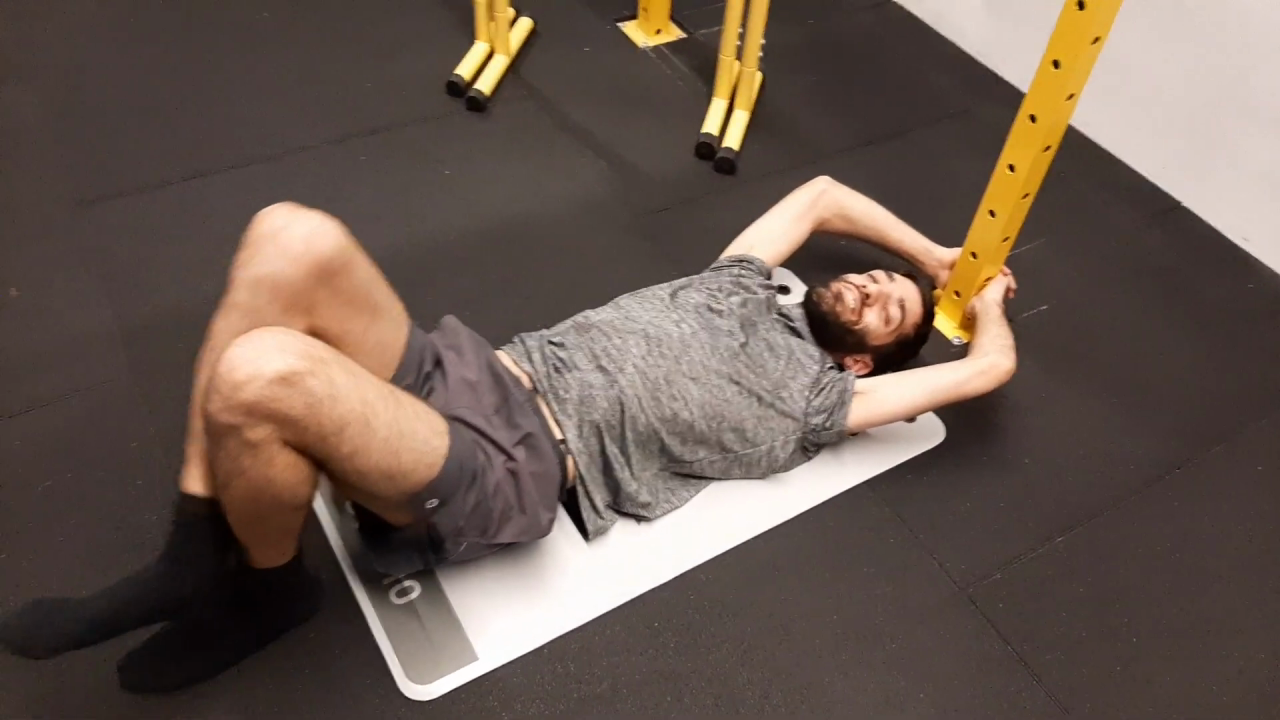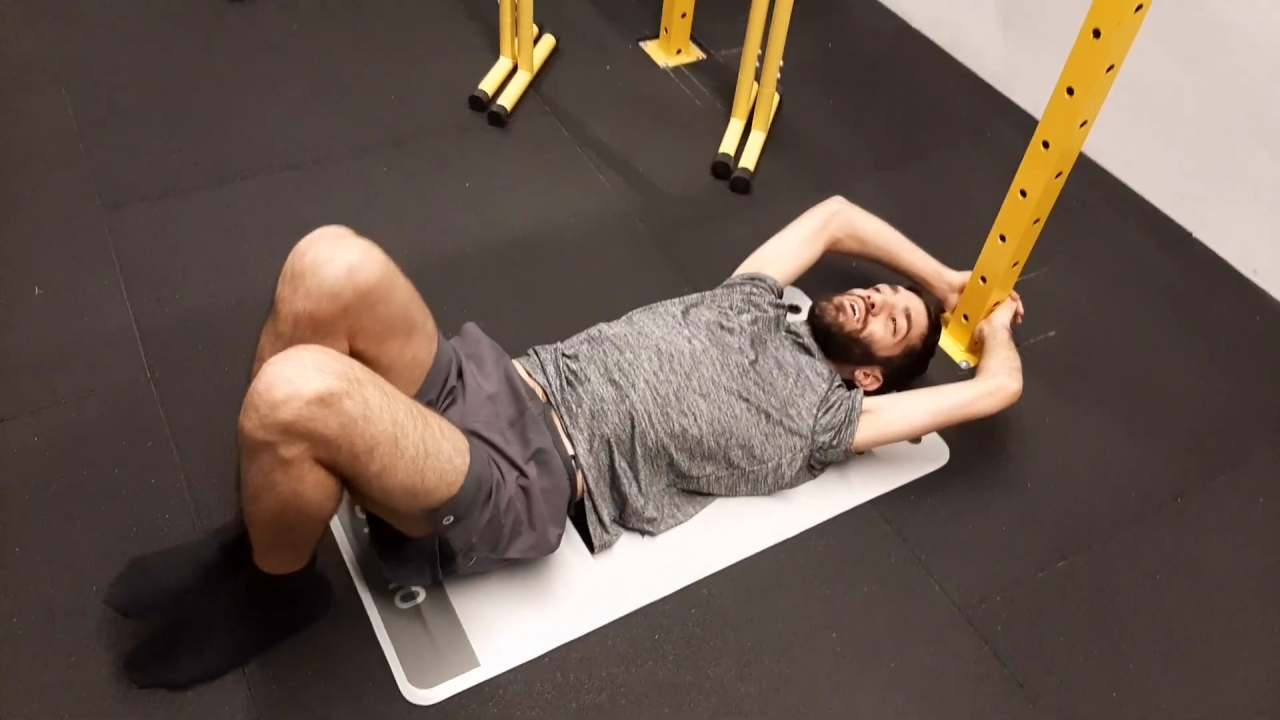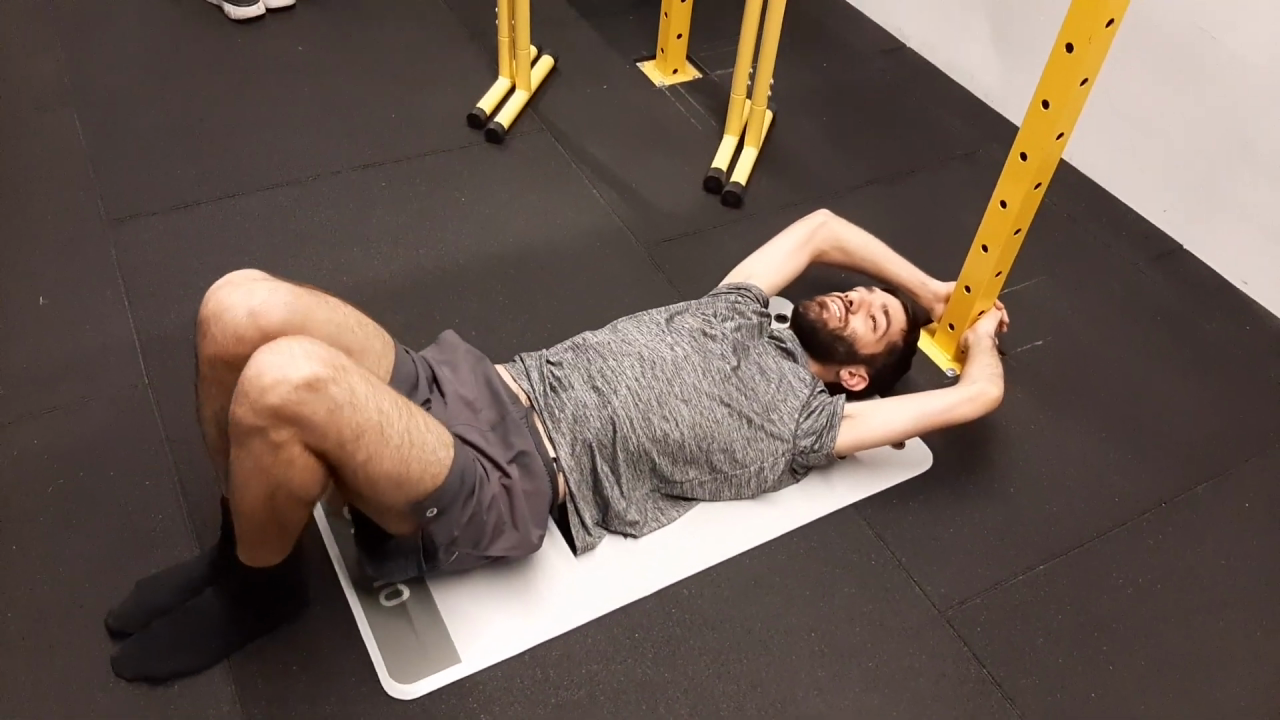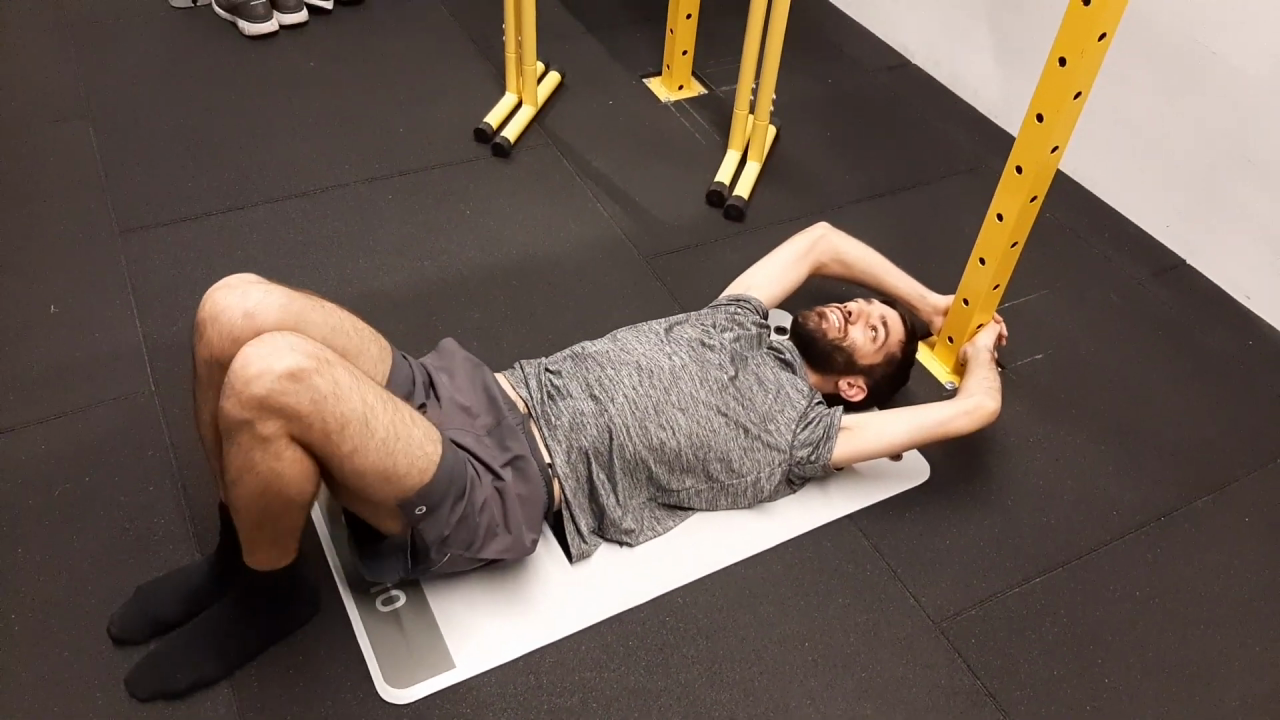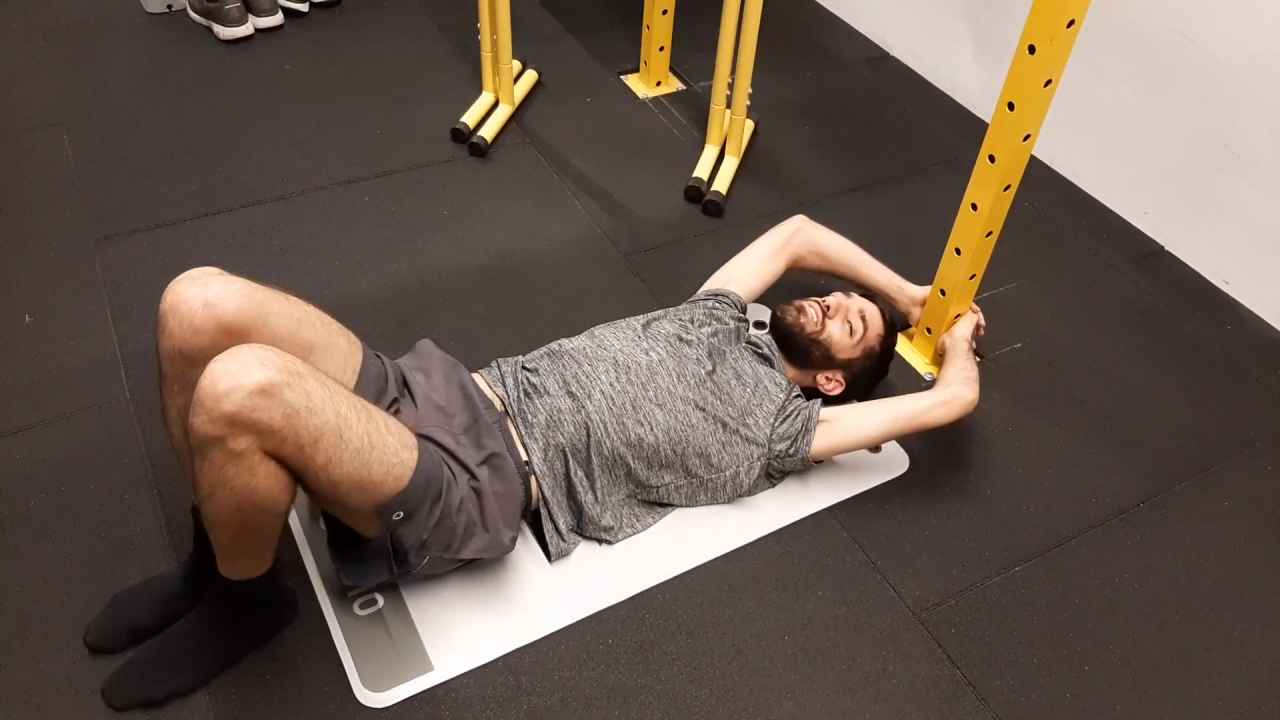
dt=0.4s
person 1, frame 1
left shoulder: (819, 401)
right shoulder: (744, 290)
left elbow: (987, 367)
right elbow: (822, 192)
right wrist: (936, 253)
left hip: (506, 474)
right hip: (479, 375)
left knee: (263, 376)
right knee: (295, 241)
left ankle: (268, 590)
right ankle: (194, 560)
person 1, frame 2
left shoulder: (828, 418)
right shoulder: (755, 308)
left elbow: (994, 389)
right elbow: (834, 214)
right wrist: (947, 277)
left hip: (521, 485)
right hip: (494, 385)
left knee: (298, 396)
right knee: (332, 267)
left ankle: (275, 590)
right ankle: (252, 537)
person 1, frame 3
left shoulder: (809, 421)
right shoulder: (739, 316)
left elbow: (977, 394)
right elbow: (822, 227)
right wrist: (933, 287)
left hip: (502, 487)
right hip: (475, 389)
left knee: (289, 377)
right knee: (241, 311)
left ankle: (256, 588)
right ankle: (239, 542)
person 1, frame 4
left shoulder: (805, 434)
right shoulder: (740, 327)
left elbow: (972, 408)
right elbow: (820, 239)
right wrist: (932, 299)
left hip: (495, 492)
right hip: (473, 396)
left knee: (273, 376)
right knee: (239, 313)
left ankle: (266, 592)
right ankle: (238, 552)
person 1, frame 5
left shoulder: (784, 427)
right shoulder: (719, 321)
left elbow: (949, 399)
right elbow: (798, 231)
right wrist: (908, 290)
left hip: (474, 490)
right hip: (449, 394)
left knee: (242, 390)
right knee: (201, 306)
left ankle: (242, 600)
right ankle: (214, 555)
